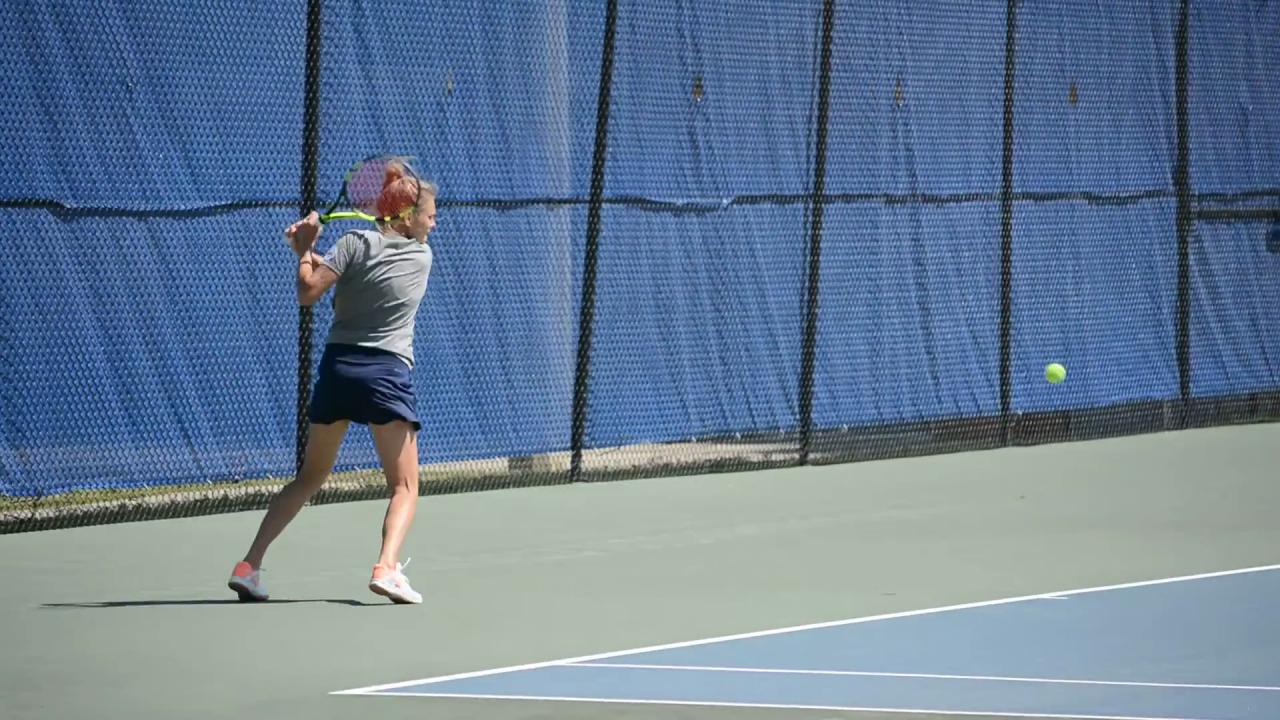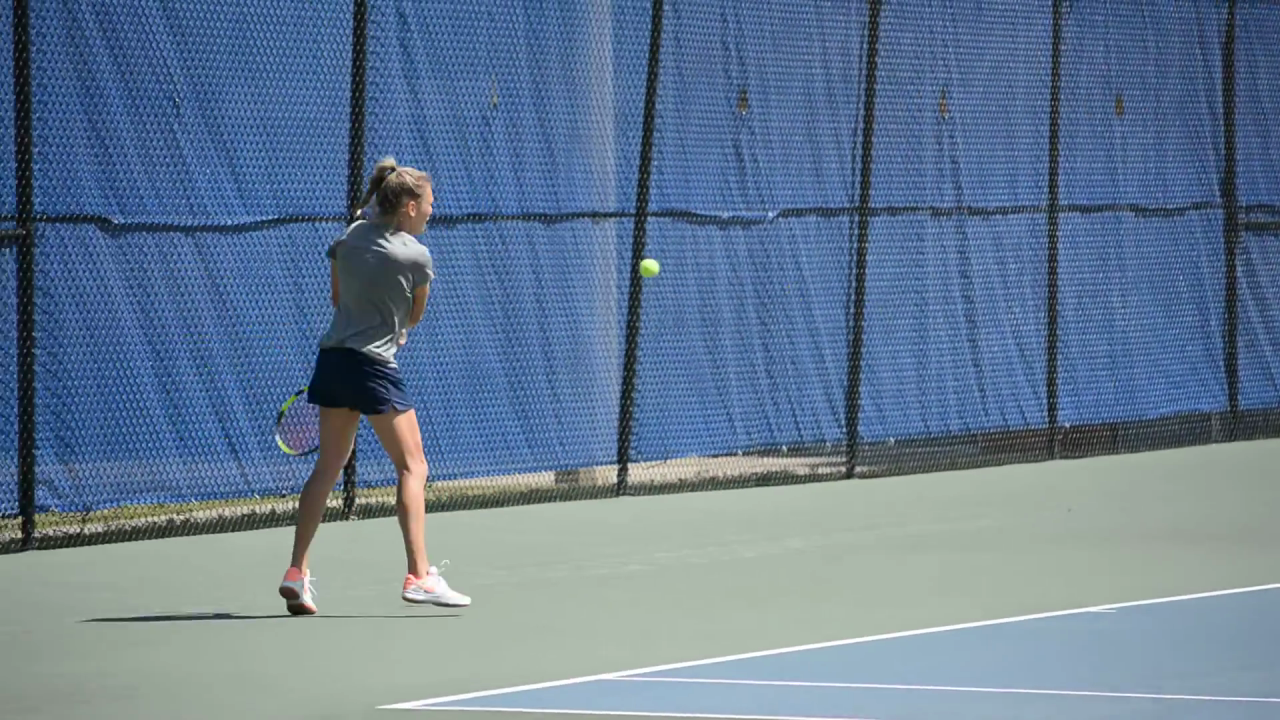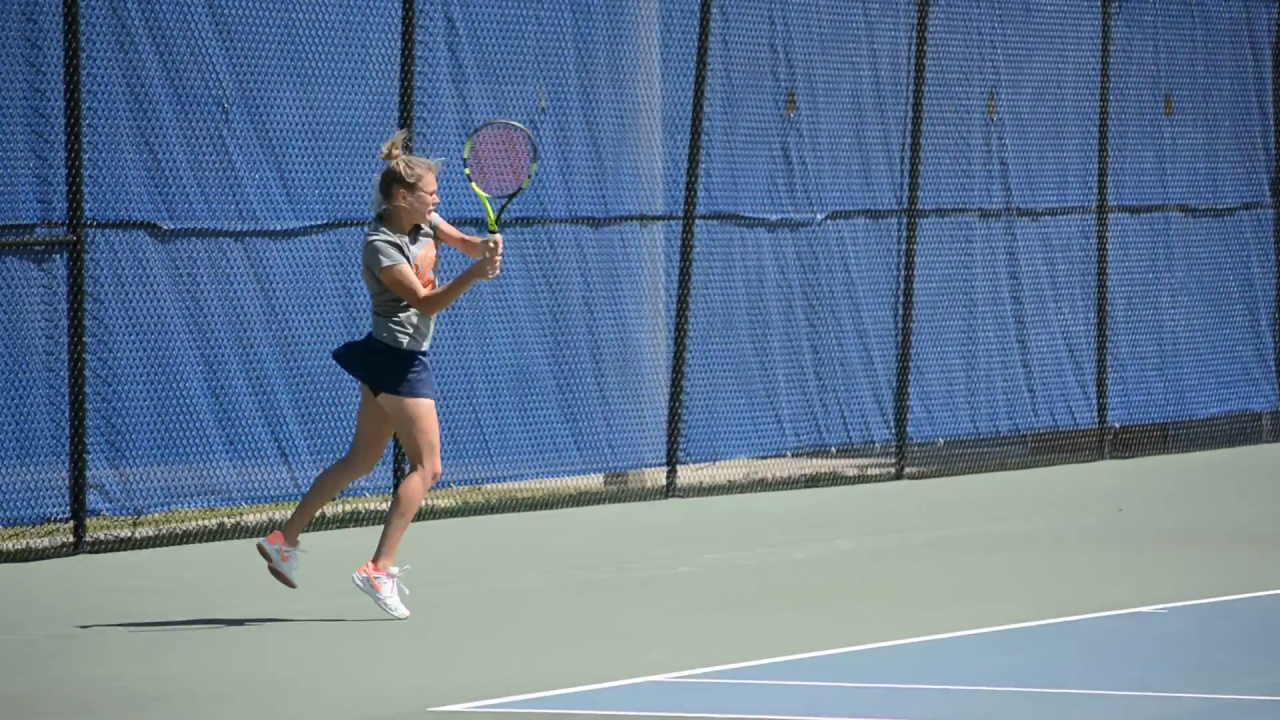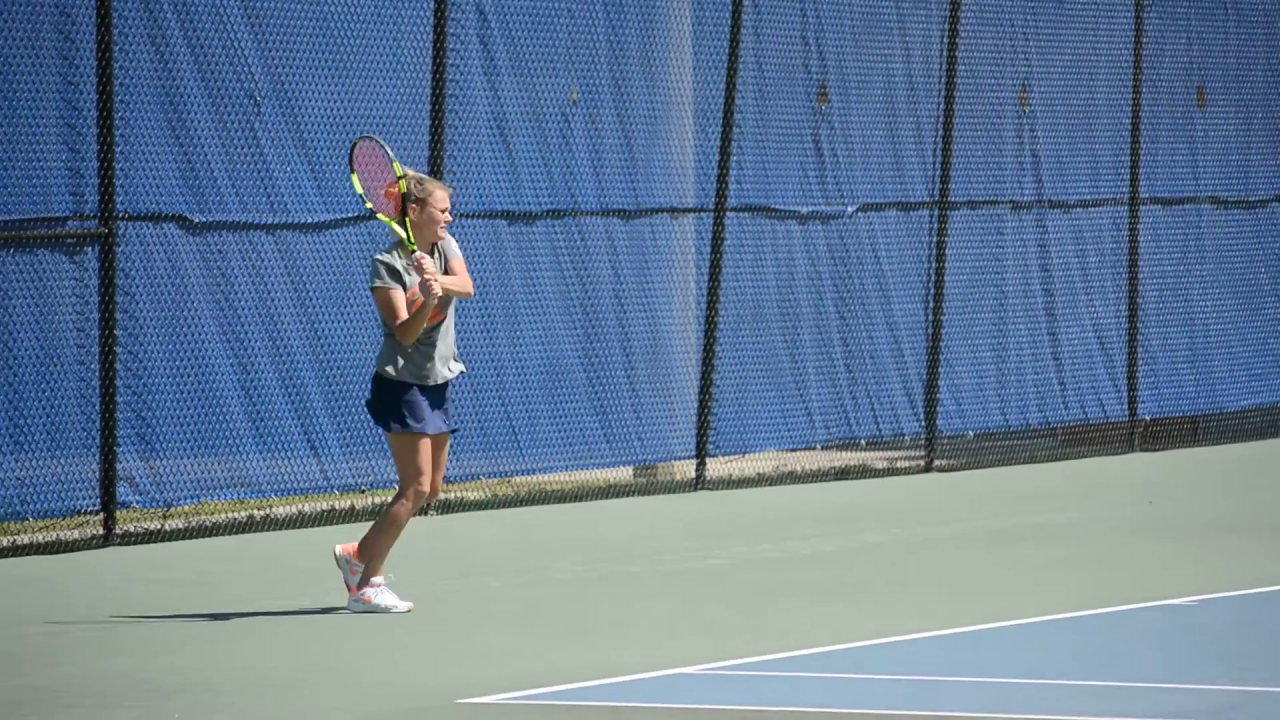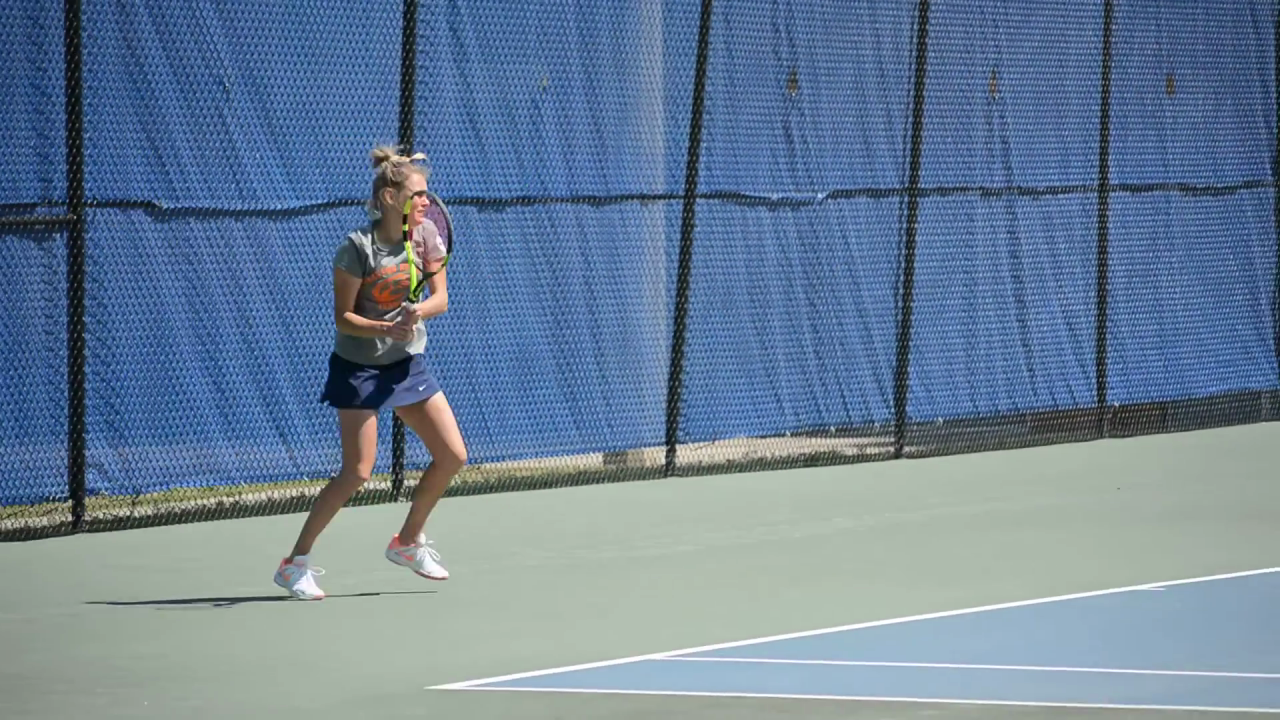
dt=0.2s
person 1, frame 1
left shoulder: (356, 240)
right shoulder: (422, 256)
left elbow: (309, 293)
left wrist: (303, 249)
left hip: (339, 368)
right hip: (386, 374)
left knee: (310, 478)
right knee: (404, 485)
left ankle: (249, 567)
right ankle: (386, 567)
person 1, frame 2
left shoulder: (352, 236)
right shoulder: (417, 256)
right elbow: (415, 316)
left hip: (334, 360)
right hip: (371, 367)
left knee: (327, 471)
right knee: (412, 468)
left ankle: (298, 573)
right ankle: (418, 576)
person 1, frame 3
left shoulder: (421, 220)
right shoulder: (379, 245)
left elbow: (464, 242)
right elbow: (425, 304)
left wrist: (488, 247)
right wrist: (472, 273)
left hip: (402, 356)
right hip: (397, 360)
left knee: (361, 460)
right knee: (426, 466)
left ankle: (284, 539)
right ankle: (378, 569)
person 1, frame 4
left shoulder: (445, 245)
right shoulder: (385, 265)
left elbow: (466, 288)
right elbow: (403, 335)
left wrist: (436, 281)
right wrist: (425, 303)
left hip: (437, 383)
right hip: (402, 386)
left knee: (420, 489)
right knee: (415, 490)
left ankle: (356, 554)
right ankle: (367, 585)
person 1, frame 5
left shoulder: (428, 236)
right shoulder: (355, 247)
left elbow: (441, 298)
right elbow: (342, 318)
left wrist: (417, 313)
right wrist: (382, 328)
left hip: (408, 363)
right hip: (359, 367)
left knee: (453, 455)
right knee: (356, 472)
left ankle: (407, 541)
right ankle: (296, 562)
